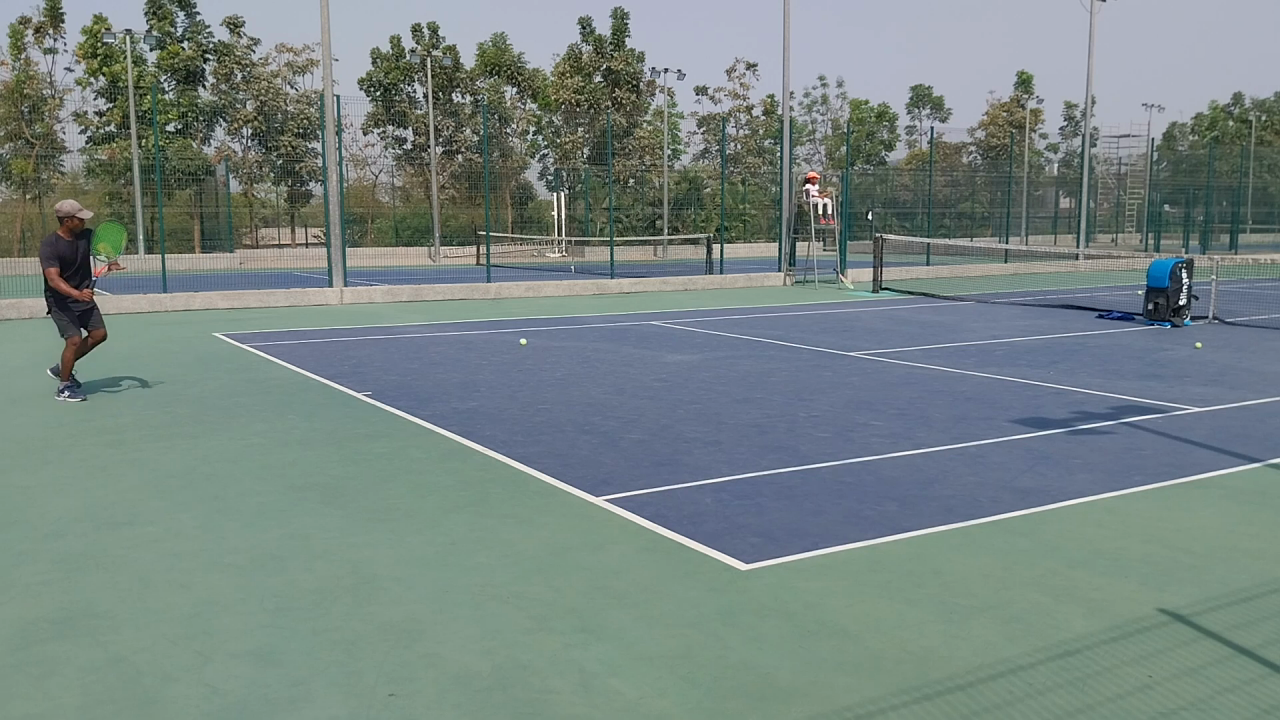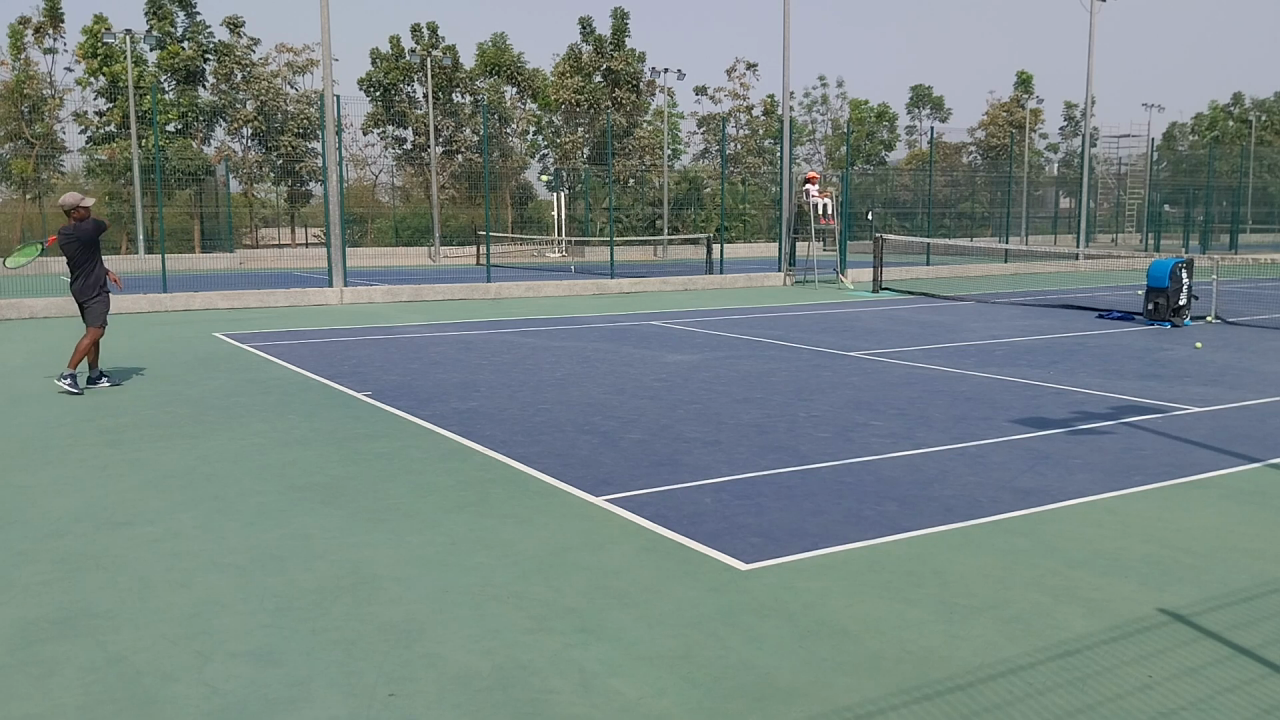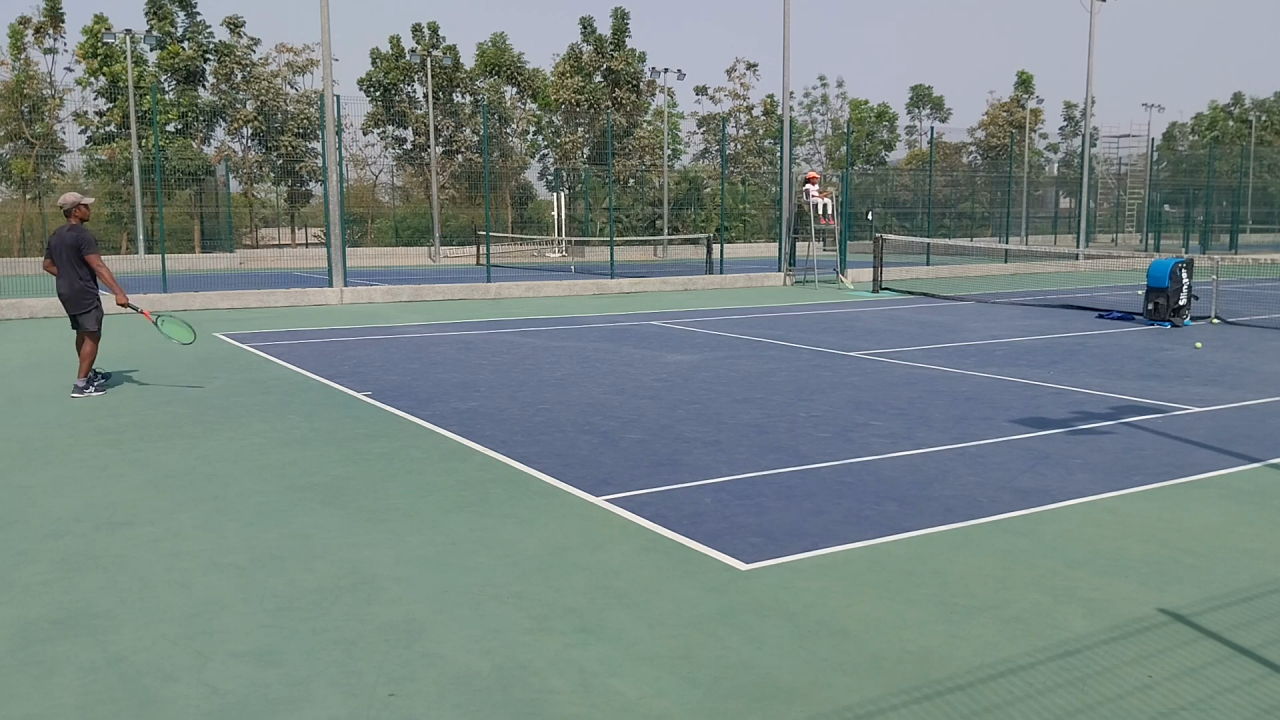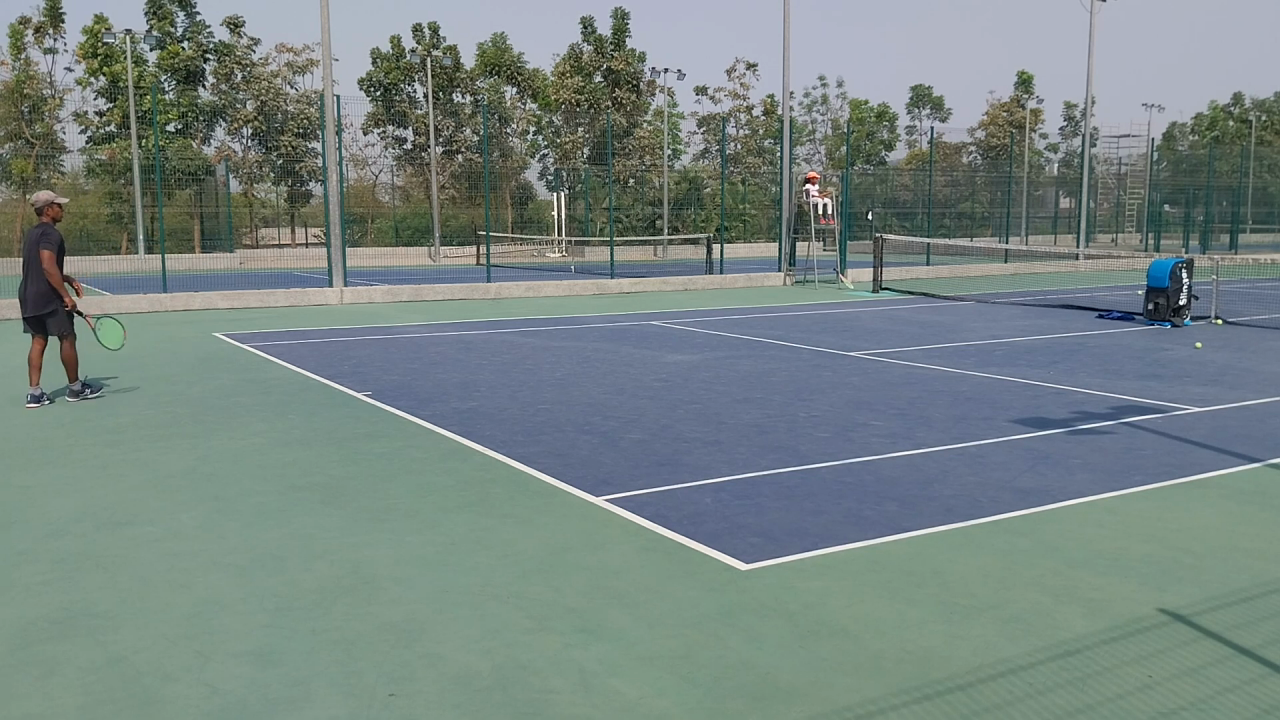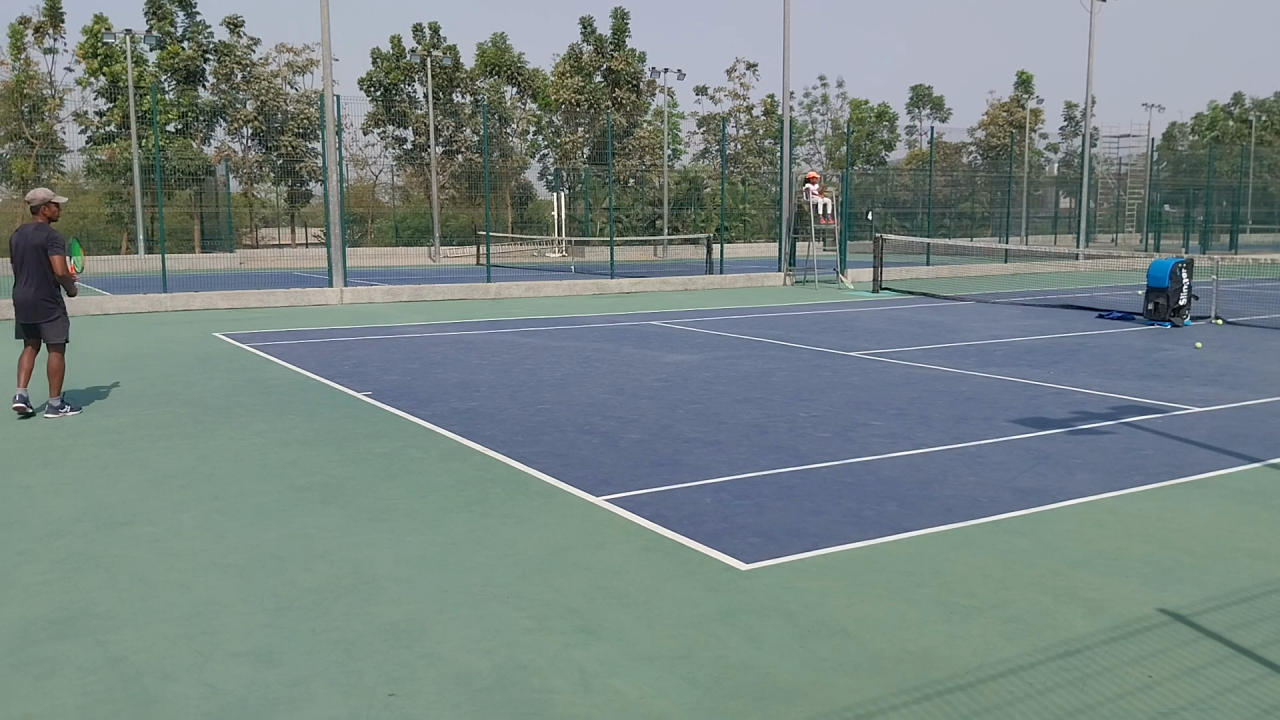
dt=0.7s
person 1, frame 1
left shoulder: (85, 234)
right shoulder: (50, 245)
right elbow: (53, 279)
left wrist: (111, 261)
right wrist: (76, 293)
left hip: (83, 299)
right hip: (61, 301)
left knee: (99, 334)
right knee: (75, 340)
left ankle: (61, 368)
right ankle: (63, 386)
person 1, frame 2
left shoulder: (64, 233)
right shoulder: (88, 227)
right elbow: (102, 226)
left wrist: (107, 272)
left hip: (83, 287)
right hip: (93, 289)
left knee: (93, 330)
right knee: (95, 331)
left ankle: (95, 375)
right ankle: (67, 375)
person 1, frame 3
left shoulder: (55, 236)
right shoulder: (83, 236)
left elbow: (48, 265)
right elbow: (99, 267)
right wrist: (119, 292)
left hip: (65, 292)
right hip: (83, 293)
left knee: (82, 333)
right knee: (91, 336)
left ankle: (89, 374)
right ankle: (81, 385)
person 1, frame 4
left shoulder: (32, 233)
right shoulder: (49, 233)
right elbow: (48, 266)
left wrist: (68, 280)
right wrist: (66, 295)
left hip: (28, 295)
right hip: (47, 297)
left knee: (38, 342)
right knee: (67, 338)
left ankle: (35, 393)
right ankle: (75, 387)
person 1, frame 5
left shoulder: (17, 235)
right shoulder: (51, 236)
right elbow: (60, 271)
right wrist: (71, 287)
left hip: (22, 300)
right hip: (48, 302)
left knee: (30, 347)
right knee: (56, 350)
left ankle: (21, 394)
right ankle: (55, 404)
